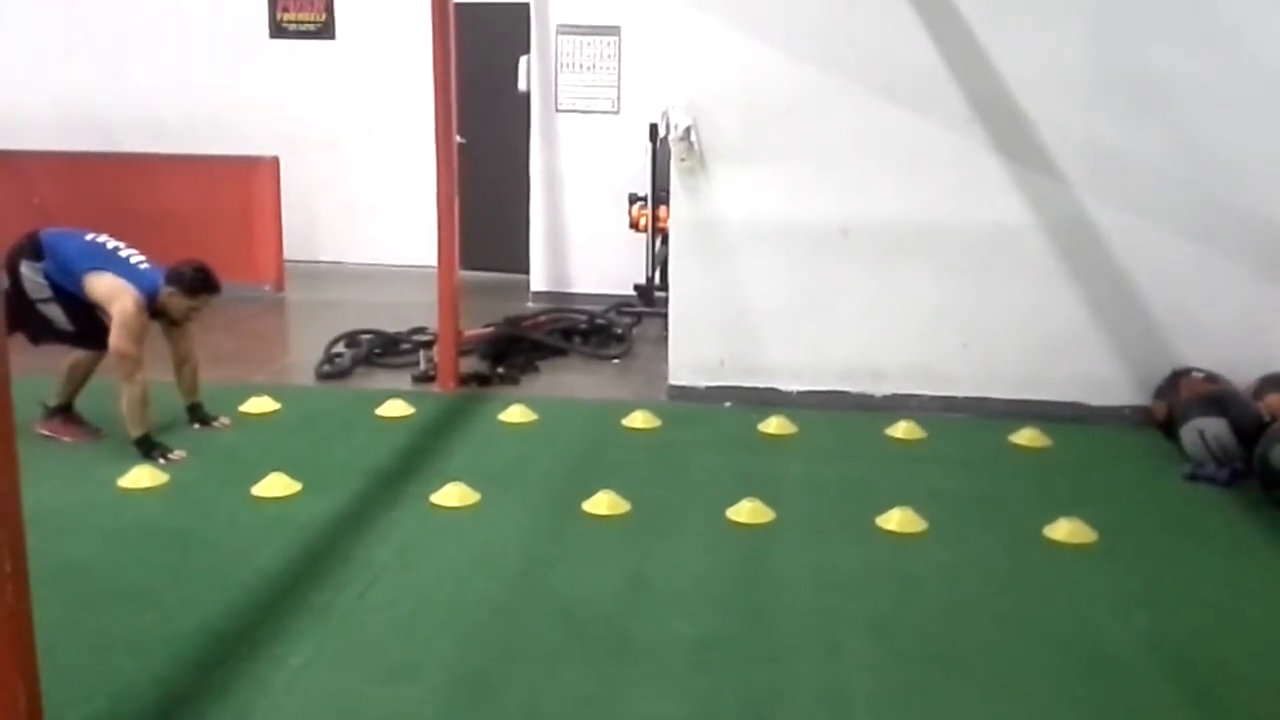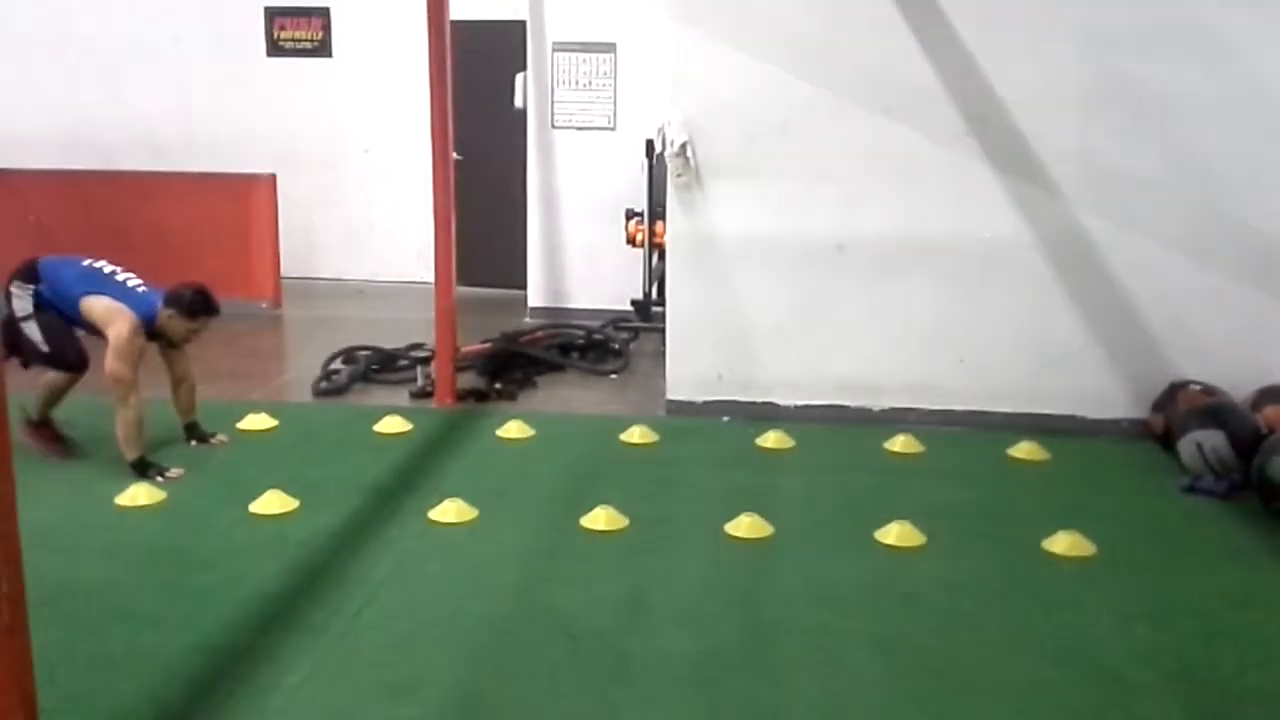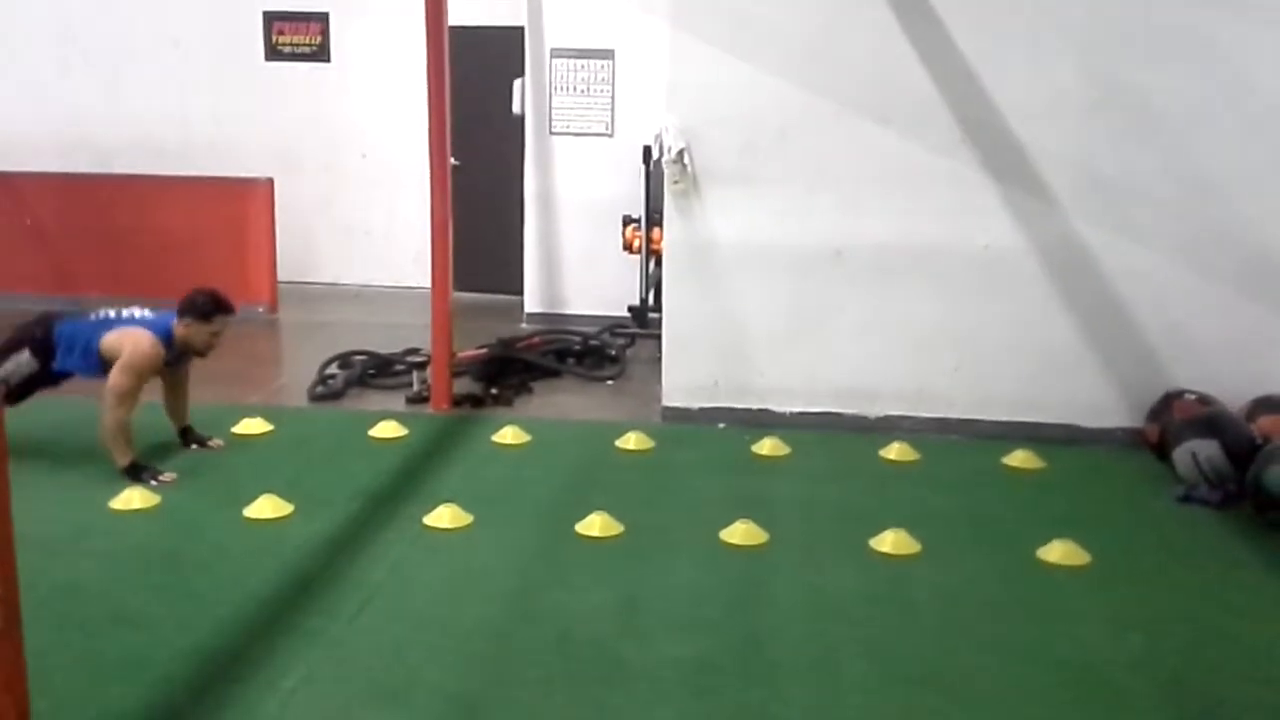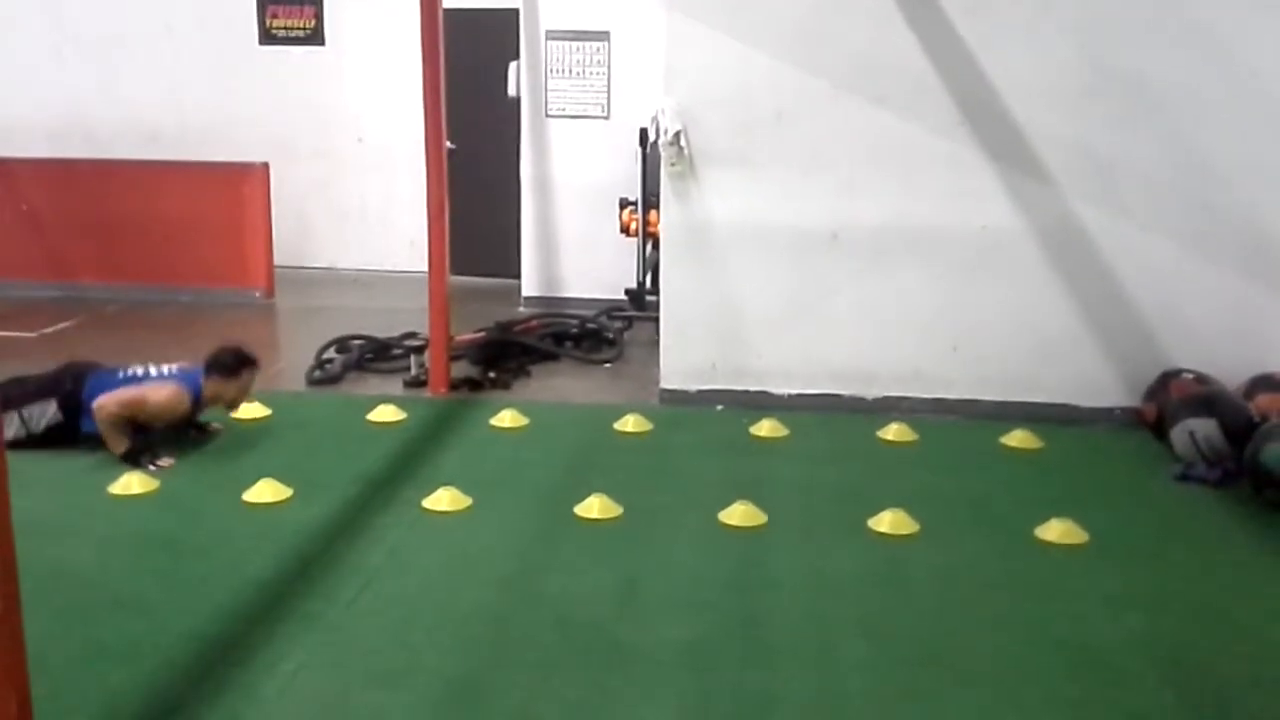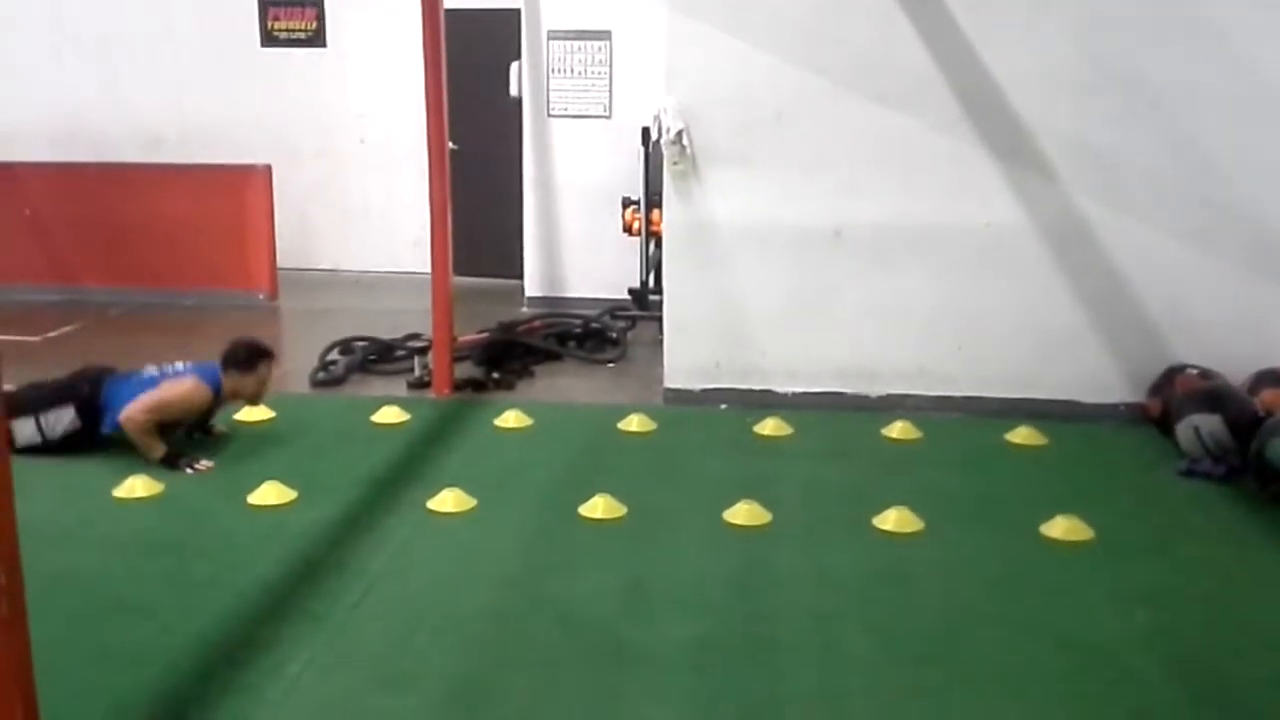
dt=0.5s
person 1, frame 1
left shoulder: (169, 292)
right shoulder: (131, 306)
left elbow: (185, 359)
right elbow: (131, 378)
left wrist: (195, 410)
right wrist: (145, 443)
left hip: (63, 256)
right hip: (32, 261)
right knee: (94, 342)
right ankle: (56, 415)
person 1, frame 2
left shoulder: (168, 312)
right shoulder: (128, 328)
left elbow: (182, 378)
right elbow: (126, 400)
left wrist: (192, 428)
right wrist: (139, 464)
left hip: (62, 283)
right hip: (31, 285)
right knee: (69, 363)
right ankle: (38, 424)
person 1, frame 3
left shoulder: (181, 333)
right shoulder: (147, 347)
left elbow: (176, 383)
right elbow: (115, 412)
left wrist: (186, 432)
right wrist: (132, 469)
left hip: (70, 347)
right hip: (47, 344)
person 1, frame 4
left shoulder: (203, 377)
right shoulder: (176, 399)
right elbow: (104, 407)
left wrist: (189, 422)
right wrist: (131, 455)
left hip: (90, 380)
right hip: (71, 398)
person 1, frame 5
left shoulder: (215, 375)
right shoulder: (198, 394)
right elbow: (131, 418)
left wrist: (193, 423)
right wrist: (166, 457)
left hip: (106, 384)
right hip: (90, 403)
